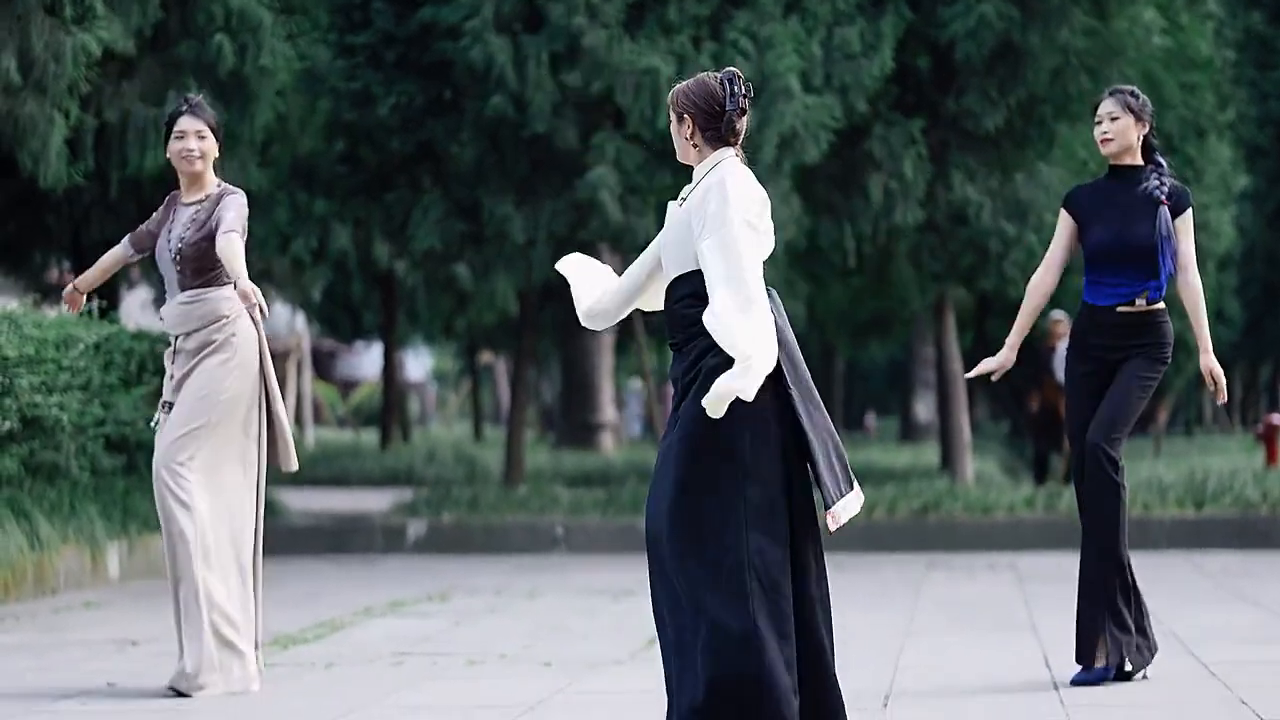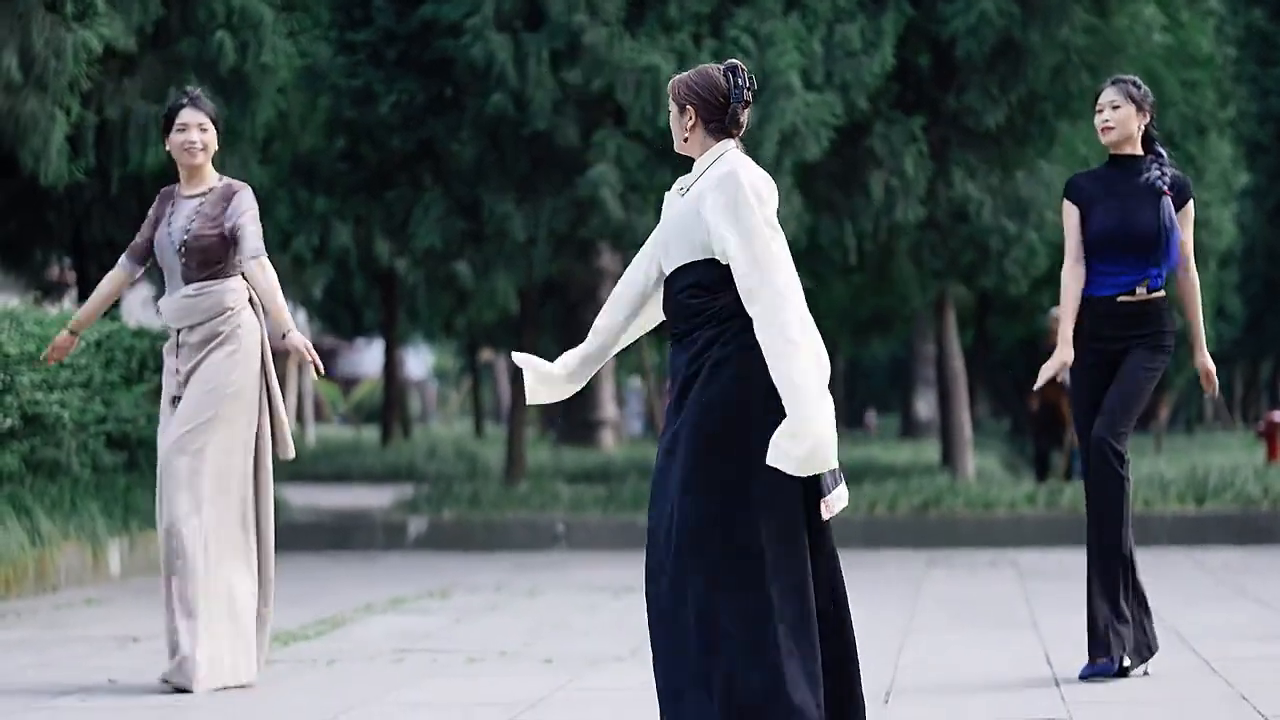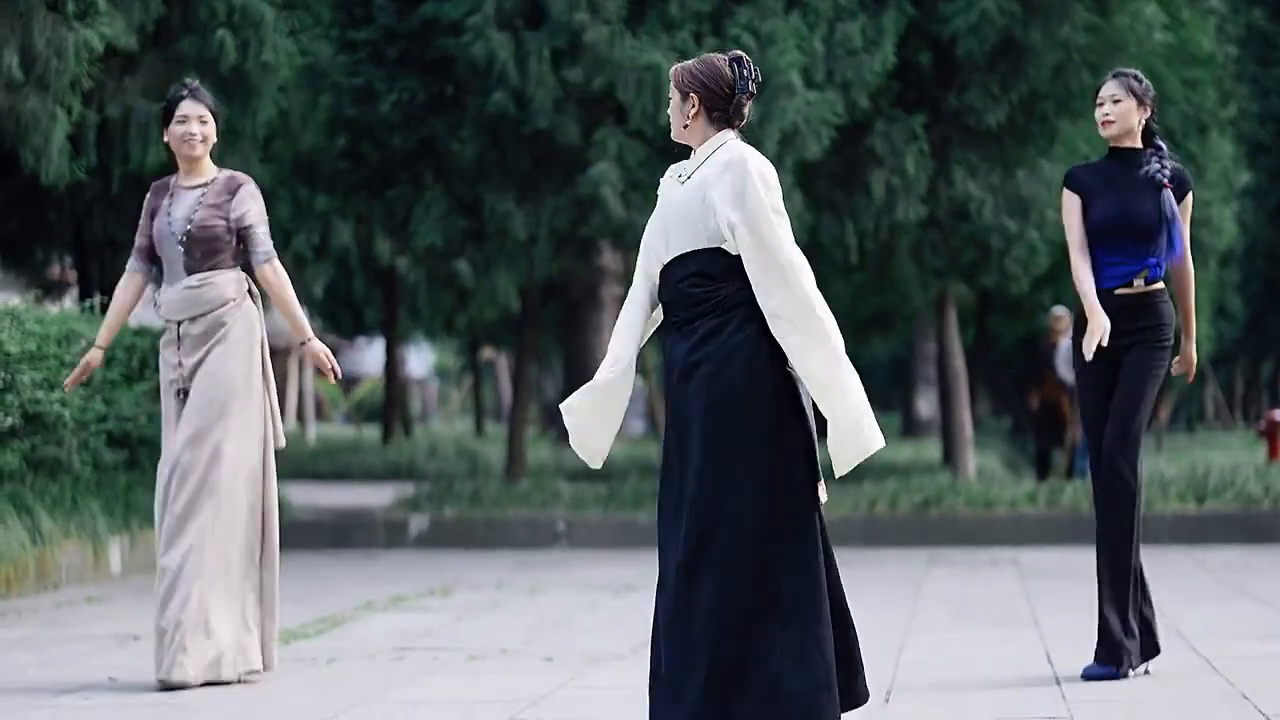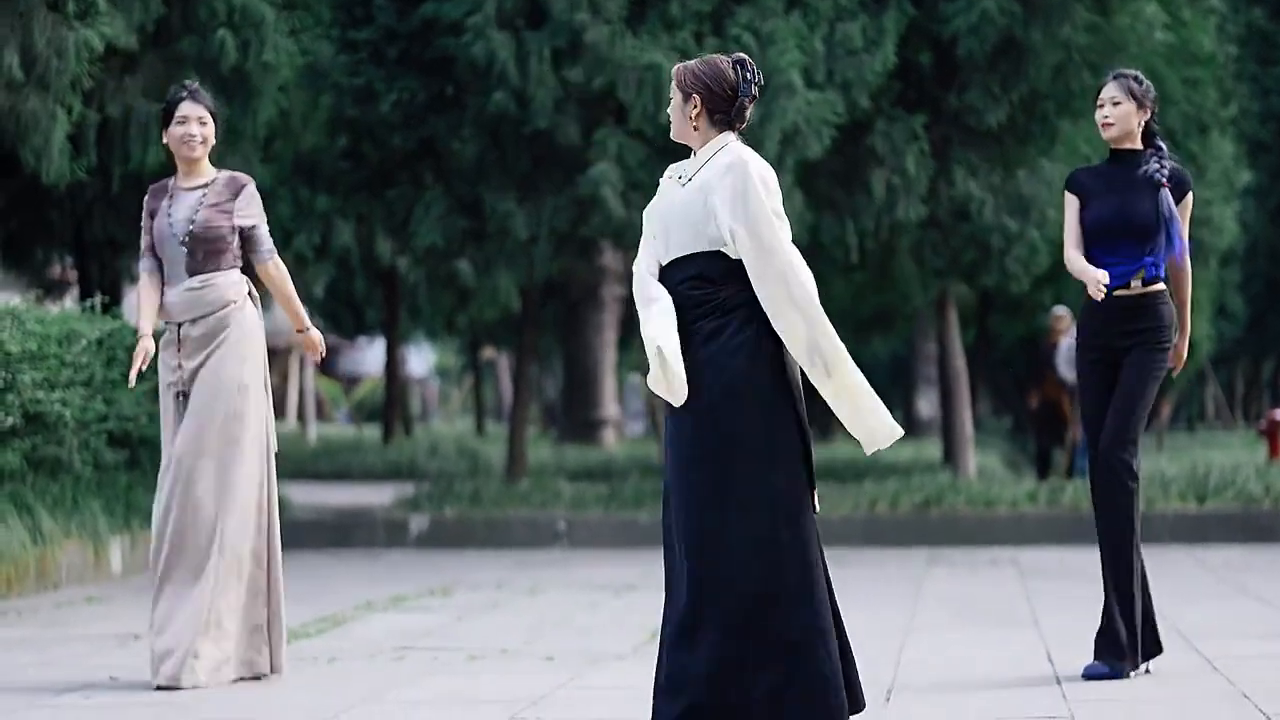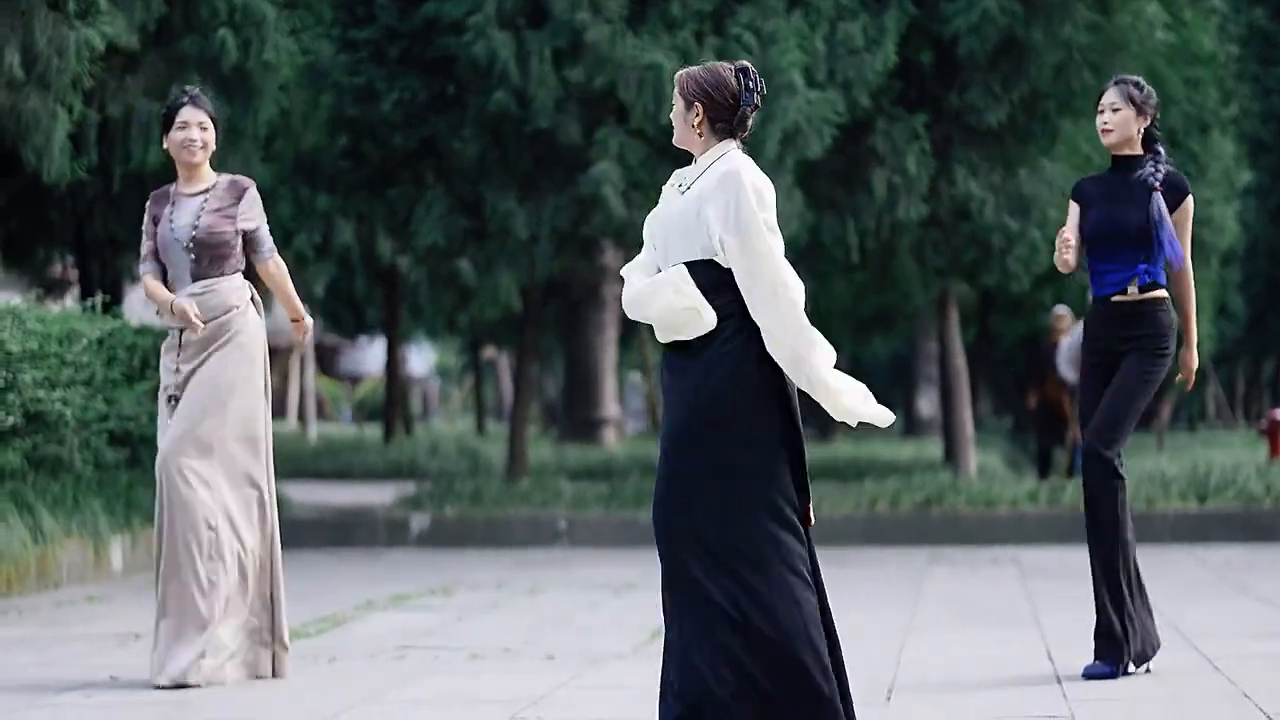
dt=0.1s
person 1, frame 1
left shoulder: (729, 188)
right shoulder: (702, 197)
left elbow: (737, 280)
right elbow: (653, 277)
left wrist: (745, 357)
right wrist: (603, 287)
left hip: (735, 368)
right hip: (717, 370)
left knee: (716, 534)
right knee: (708, 534)
person 1, frame 2
left shoulder: (741, 180)
right shoulder: (692, 190)
left elbow: (772, 280)
right elbow: (647, 283)
left wrist: (801, 390)
right wrist: (574, 364)
left hip: (735, 359)
right hip: (710, 369)
left knee: (727, 532)
right knee: (702, 529)
person 1, frame 3
left shoulder: (743, 171)
right shoulder: (681, 181)
left elbow: (783, 276)
right elbow: (653, 279)
left wrist: (832, 383)
right wrist: (606, 382)
left hip: (739, 357)
right hip: (705, 362)
left knee: (739, 521)
right knee: (708, 525)
person 1, frame 4
left shoulder: (740, 173)
right shoulder: (677, 181)
left elbow: (779, 278)
right elbow: (650, 268)
left wrist: (838, 381)
right wrist: (660, 335)
left hip: (736, 356)
right hip: (701, 363)
left knee: (747, 524)
right knee: (712, 524)
person 1, frame 5
left shoulder: (737, 182)
right shoulder: (680, 187)
left elbow: (770, 282)
right elbow: (651, 266)
left wrist: (820, 377)
right wrist: (656, 293)
left hip: (731, 362)
right hip: (703, 367)
left knee: (725, 525)
right knee: (733, 528)
person 2, frame 1
left shoulder: (1172, 196)
right shoulder: (1082, 198)
left elbow: (1187, 275)
right elbow: (1049, 272)
left wrist: (1205, 350)
right wrist: (1010, 347)
left hip: (1146, 342)
right hip: (1088, 341)
left knee: (1098, 449)
right knee: (1087, 467)
left ankle: (1109, 639)
right ankle: (1126, 633)
person 2, frame 2
left shoulder: (1173, 186)
right shoulder: (1082, 186)
left elbow: (1185, 269)
right elbow: (1073, 265)
left wrist: (1201, 348)
right wrist: (1063, 343)
left hip: (1149, 332)
right hip: (1093, 333)
left knee: (1105, 442)
right knee: (1097, 466)
left ankle: (1114, 636)
right ankle: (1130, 629)
person 2, frame 3
left shoulder: (1172, 178)
right shoulder: (1080, 178)
left elbow: (1182, 263)
right elbow: (1078, 255)
left wrist: (1189, 337)
right wrist: (1094, 312)
left hip: (1149, 323)
right hip: (1097, 325)
left knee: (1120, 453)
right knee: (1102, 461)
left ankle: (1119, 641)
right ankle: (1132, 632)
person 2, frame 4
left shoulder: (1171, 178)
right shoulder: (1081, 181)
left elbow: (1180, 262)
right elbow: (1071, 250)
left wrist: (1184, 332)
right wrist: (1087, 273)
left hip: (1147, 325)
right hip: (1097, 326)
left knee: (1117, 454)
right knee: (1102, 462)
left ankle: (1120, 640)
right ankle: (1133, 634)
person 2, frame 5
left shoulder: (1170, 184)
right shoulder: (1087, 190)
left elbow: (1182, 270)
right elbow: (1068, 261)
left wrist: (1189, 342)
right wrist: (1061, 249)
left hip: (1147, 332)
right hip: (1101, 333)
left knee: (1100, 454)
right knee: (1100, 463)
left ankle: (1121, 635)
right ankle: (1133, 631)
person 3, frame 1
left shoulder: (231, 200)
right shoulder: (174, 206)
left elbow: (232, 254)
right elbow: (133, 246)
left wrist: (241, 287)
right wrist: (86, 279)
left hip: (225, 348)
right hip: (187, 354)
left knee: (181, 473)
right knee: (204, 489)
left ankle: (215, 655)
right ankle: (224, 646)
person 3, frame 2
left shoulder: (237, 195)
right shoulder: (167, 201)
left elbow: (257, 261)
right elbow: (129, 264)
left wrist: (288, 327)
right wrist: (75, 327)
left hip: (228, 340)
right hip: (185, 348)
left knee: (187, 468)
right knee: (200, 482)
left ankle: (207, 648)
right ankle: (221, 644)
person 3, frame 3
left shoulder: (238, 189)
right shoulder: (158, 194)
left elbow: (266, 262)
right elbow: (136, 272)
left wrist: (306, 336)
right wrist: (99, 344)
left hip: (229, 331)
right hip: (181, 340)
left knee: (213, 471)
right knee: (195, 475)
left ankle: (211, 642)
right ankle: (223, 639)
person 3, frame 4
left shoulder: (239, 189)
right shoulder: (155, 198)
left elbow: (266, 259)
right elbow: (149, 275)
left wrist: (303, 324)
right wrist: (144, 338)
left hip: (231, 332)
right hip: (181, 342)
left knee: (217, 474)
right knee: (193, 476)
left ankle: (209, 645)
right ankle: (229, 640)
person 3, frame 5
left shoulder: (240, 191)
right shoulder: (158, 203)
left elbow: (266, 258)
right elbow: (148, 278)
left wrist: (298, 315)
right wrist: (173, 303)
left hip: (231, 338)
right hip: (183, 347)
left knee: (187, 463)
right knee: (218, 482)
left ankle: (211, 645)
right ankle: (241, 641)
